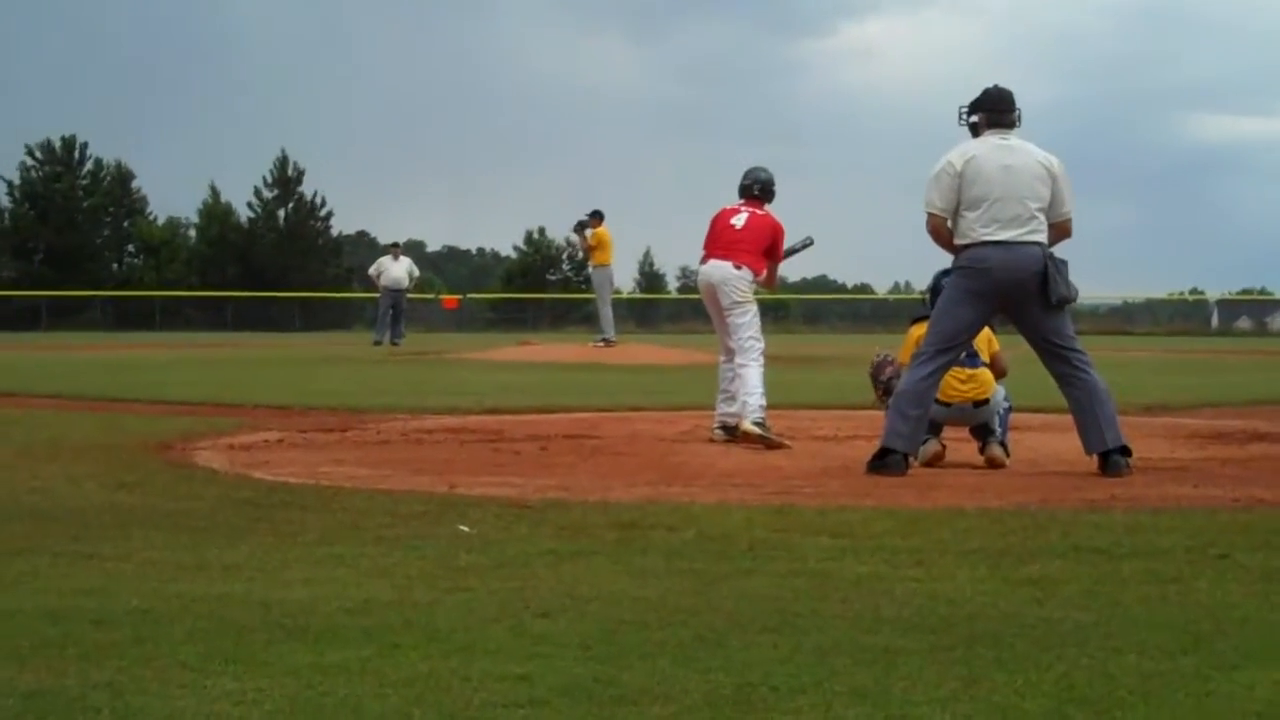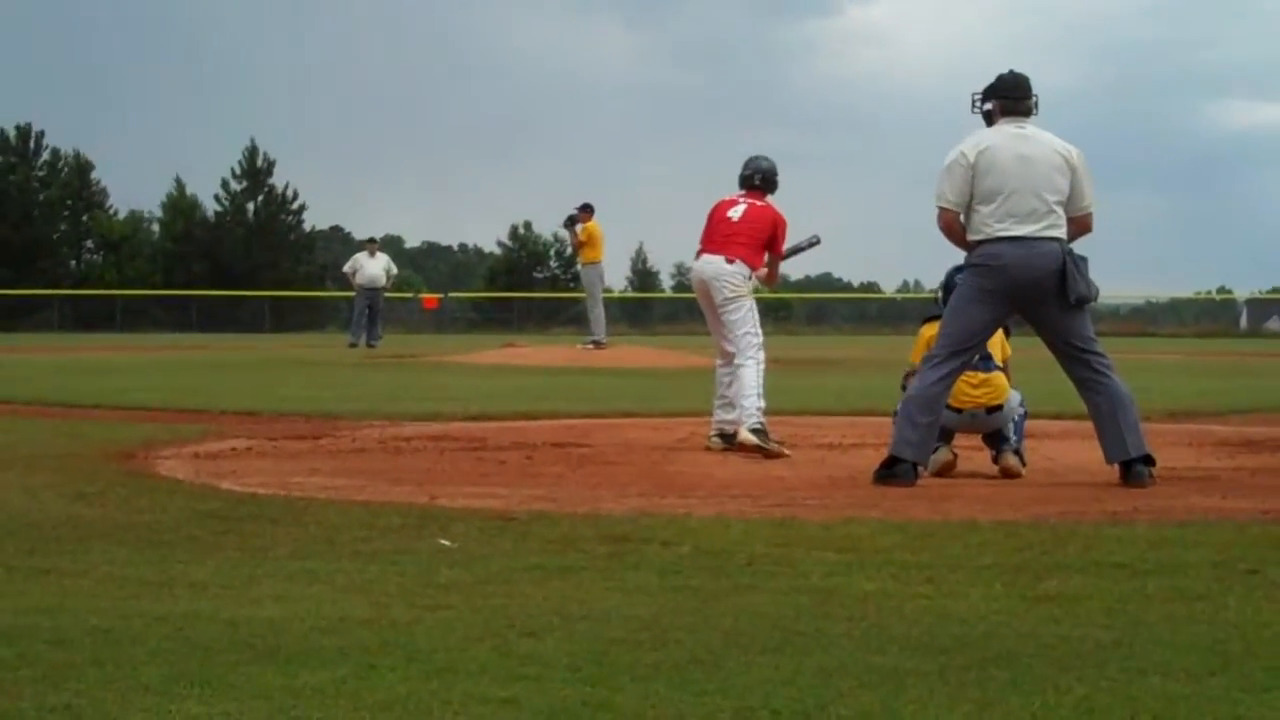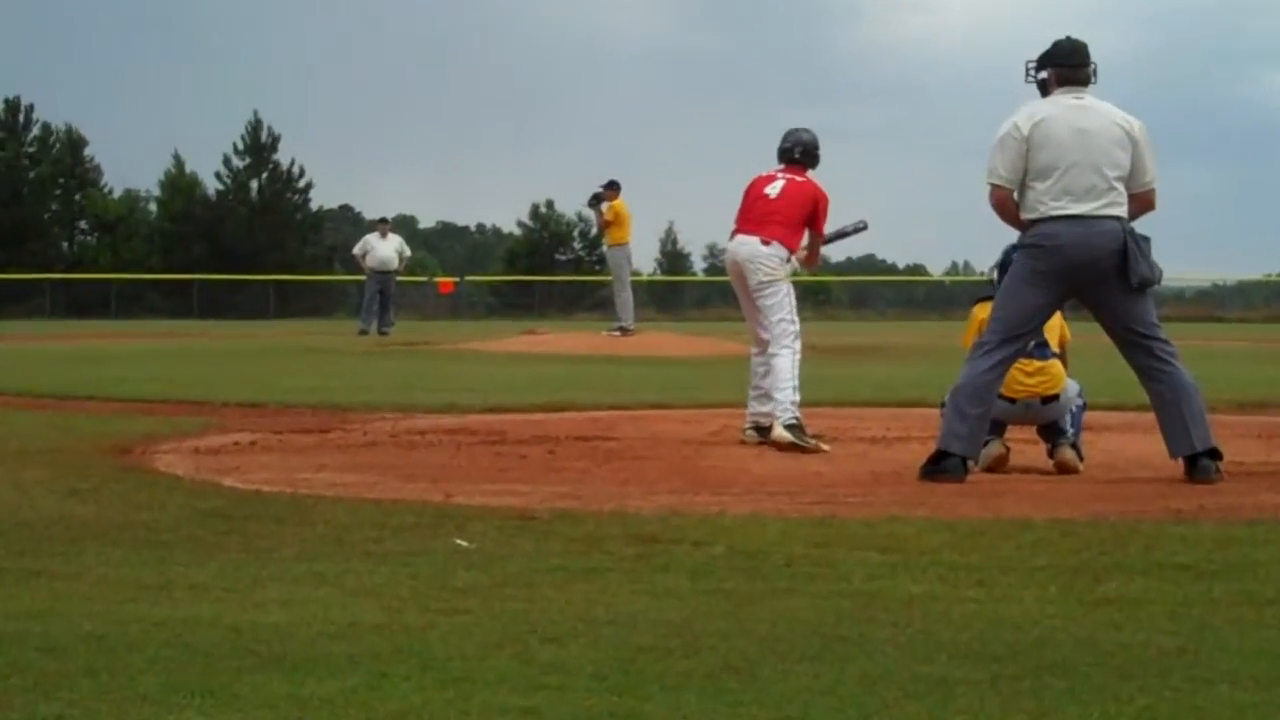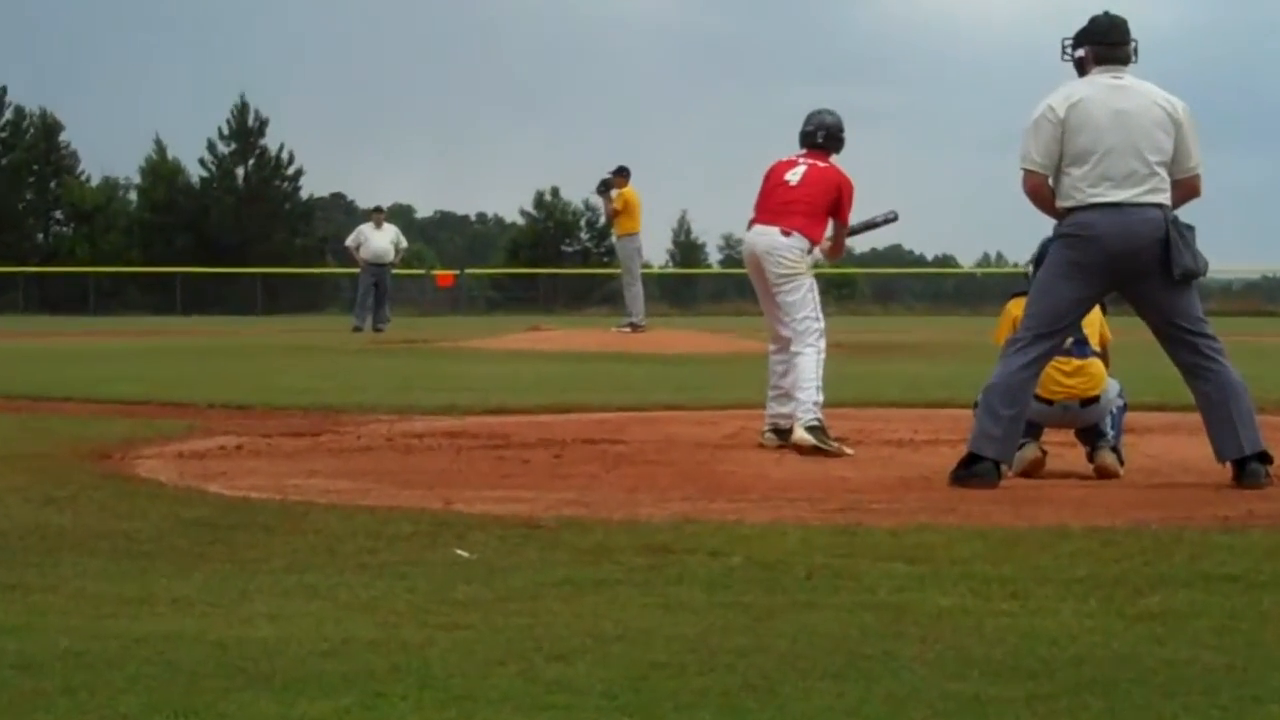
dt=0.2s
person 1, frame 1
left shoulder: (960, 157)
right shoulder: (1046, 160)
left elbow: (936, 224)
right elbow: (1063, 227)
left hip: (979, 265)
right hip: (1033, 266)
left knee: (931, 357)
right knee: (1071, 361)
left ankle: (895, 451)
right ankle: (1112, 453)
person 1, frame 2
left shoulder: (972, 148)
right shoulder: (1064, 150)
left elbow: (947, 219)
right elbow: (1083, 222)
left hip: (993, 262)
right hip: (1051, 263)
left knee: (942, 360)
right knee: (1091, 364)
left ankle: (904, 460)
right ankle: (1134, 461)
person 1, frame 3
left shoulder: (1027, 120)
right shoulder: (1126, 122)
left elbow: (1000, 197)
right elbow: (1146, 199)
left hip: (1048, 244)
right hip: (1110, 244)
left knee: (994, 347)
right knee: (1154, 352)
left ankle: (953, 455)
right ankle: (1199, 456)
person 1, frame 4
left shoulder: (1062, 101)
right shoulder: (1168, 103)
left elbow: (1034, 183)
right elbow: (1191, 185)
left hip: (1086, 233)
right hip: (1153, 233)
left knee: (1029, 344)
right knee: (1199, 349)
left ankle: (985, 459)
right ankle: (1249, 460)
person 2, frame 1
left shoulder: (723, 214)
right shoulder: (772, 224)
right elbow: (771, 281)
right wrist: (762, 280)
left hip: (706, 272)
right hip: (735, 276)
left knee: (731, 351)
right knee: (750, 351)
left ankle: (725, 422)
right ankle: (753, 419)
person 2, frame 2
left shoulder: (722, 205)
right shoulder: (774, 216)
right elbow: (771, 276)
right wrist: (763, 276)
left hip: (700, 268)
right hip: (730, 272)
left knee: (728, 353)
right knee: (750, 351)
left ankle: (723, 429)
right ankle: (752, 427)
person 2, frame 3
left shoulder: (759, 181)
right shoulder: (815, 192)
right elbow: (812, 257)
right wrist: (806, 258)
left hip: (735, 249)
right hip: (767, 254)
left knee: (764, 340)
right knee: (785, 340)
left ankle: (759, 422)
right ankle: (787, 422)
person 2, frame 4
left shoulder: (778, 167)
right shoulder: (838, 179)
right elbow: (836, 247)
right wrist: (829, 250)
left hip: (753, 241)
right hip: (787, 246)
left knee: (783, 338)
right knee: (809, 336)
left ankle: (778, 424)
right ankle: (808, 423)
person 3, frame 1
left shoulder: (919, 329)
right shoulder: (981, 326)
right elbow: (1002, 372)
left hip: (941, 405)
right hip: (983, 405)
right knee: (1002, 397)
left ankle: (928, 443)
right ankle: (994, 444)
person 3, frame 2
left shoulder: (930, 328)
right shoulder: (995, 327)
right elbow: (1006, 378)
left wrist: (910, 383)
left hip: (950, 411)
right hip: (996, 410)
right knee: (1015, 402)
left ankle: (939, 451)
right ankle: (1009, 454)
person 3, frame 3
left shoulder: (983, 309)
right shoulder: (1052, 309)
left hip: (1003, 401)
right hip: (1052, 401)
right knee: (1073, 392)
left ankle: (991, 444)
right ankle: (1065, 447)
person 3, frame 4
left shoulder: (1017, 305)
right shoulder: (1091, 305)
left hip: (1040, 403)
right hip: (1091, 403)
right knee: (1113, 392)
left ankle: (1026, 447)
right ankle: (1105, 451)
